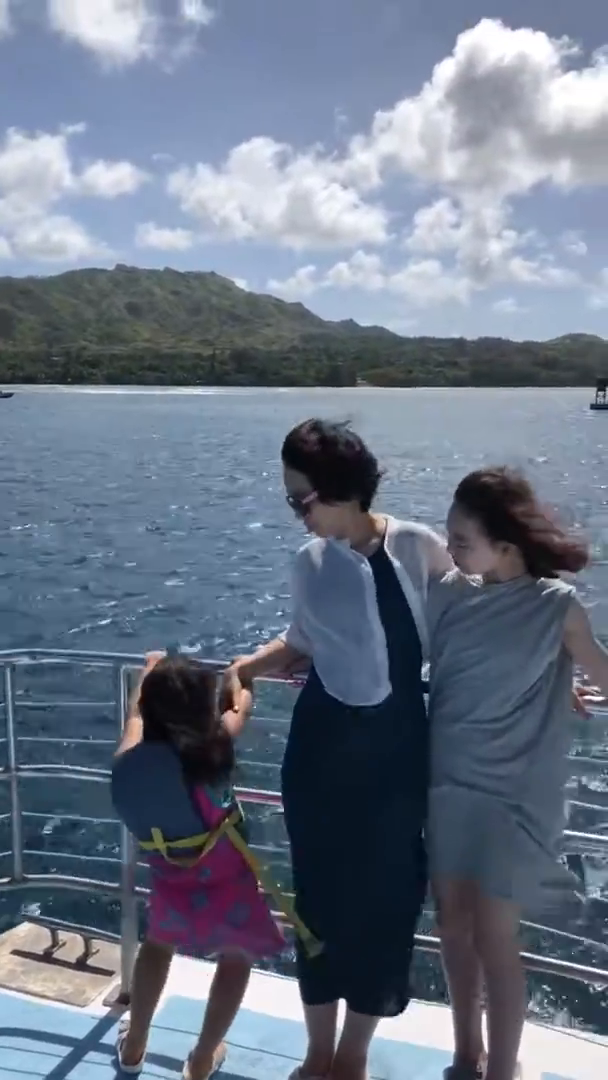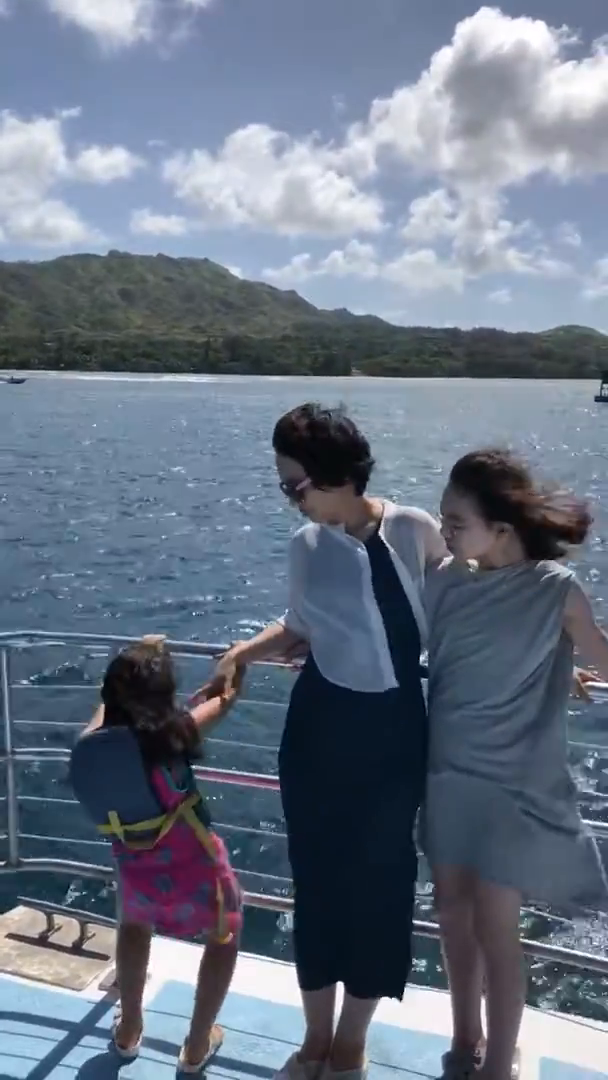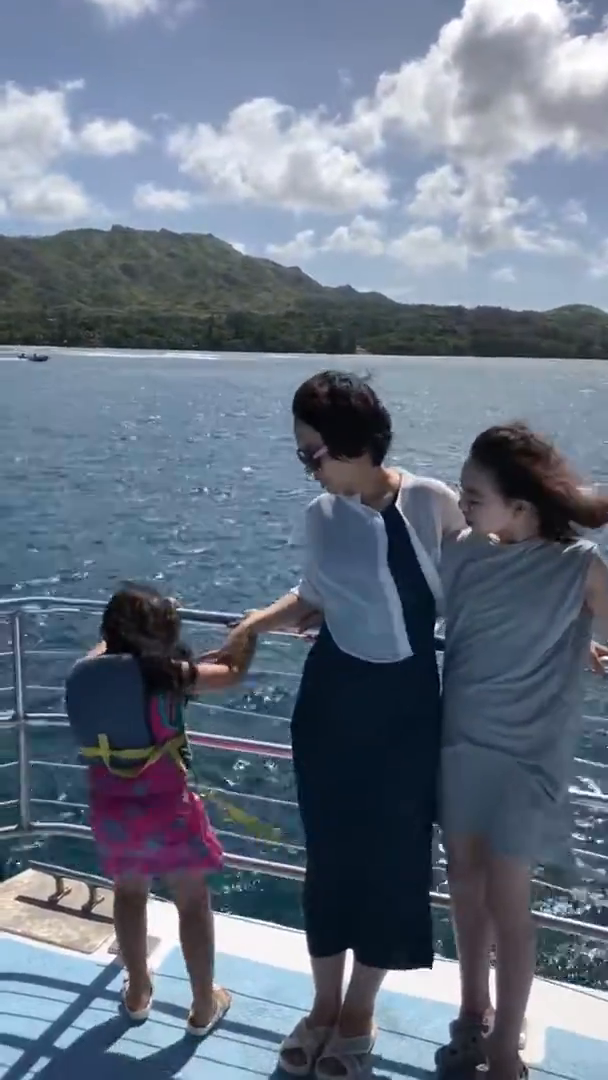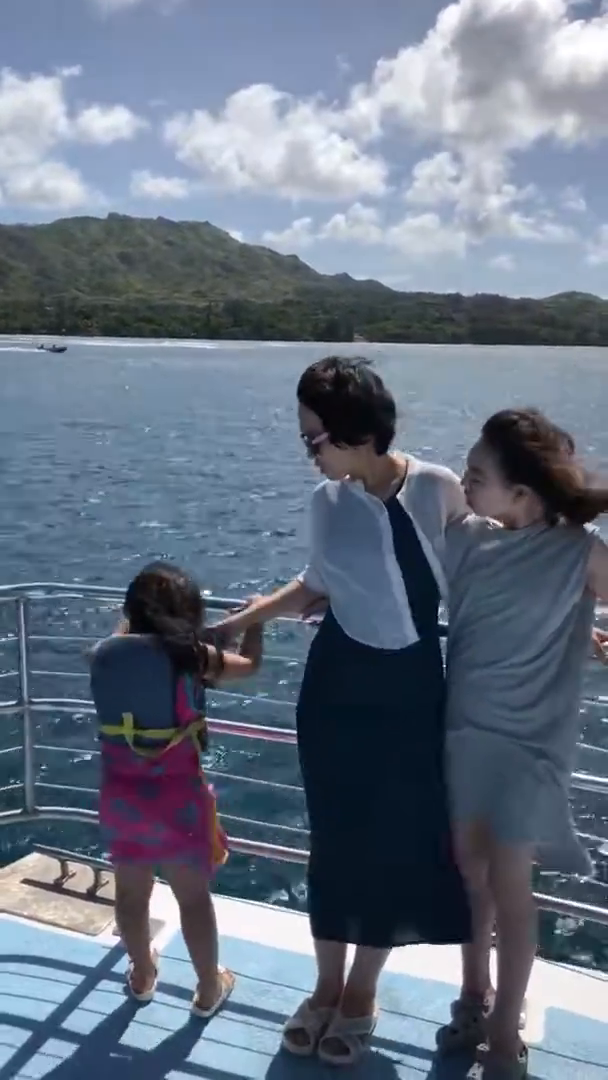
dt=0.4s
person 1, frame 1
left shoulder: (418, 546)
right shoulder: (310, 562)
right wrist: (245, 666)
left hip: (395, 748)
right hip: (320, 745)
left knee: (377, 900)
right knee: (317, 897)
person 1, frame 2
left shoulder: (414, 531)
right shoulder: (305, 546)
right wrist: (242, 651)
left hip: (392, 734)
right hip: (318, 729)
left knee: (376, 885)
right knee: (315, 883)
person 1, frame 3
left shoulder: (432, 501)
right shoulder: (321, 515)
right wrist: (256, 622)
left hip: (405, 705)
right hip: (330, 700)
left knee: (388, 857)
right knee: (328, 853)
left ankle: (359, 1010)
right ankle: (324, 1003)
person 1, frame 4
left shoulder: (439, 489)
right shoulder: (327, 500)
right wrist: (256, 611)
left hip: (409, 691)
right hip: (334, 686)
left knee: (392, 842)
right knee: (332, 838)
left ankle: (361, 992)
right ankle: (326, 985)
person 2, frame 1
left shoulder: (556, 606)
right shoulder: (446, 592)
left hip: (511, 795)
right hip: (447, 782)
left knee: (495, 943)
right knee: (454, 928)
person 2, frame 2
left shoulder: (556, 590)
right shoulder: (443, 577)
left hip: (511, 783)
right hip: (446, 769)
left knee: (495, 930)
right knee: (453, 914)
person 2, frame 3
right shoulder: (461, 550)
left hip: (525, 754)
right hip: (461, 740)
left knee: (507, 902)
right knee: (465, 884)
right ankle: (474, 1014)
person 2, frame 4
right shoulder: (466, 534)
left hip: (528, 740)
right hip: (463, 726)
left knee: (509, 886)
right knee: (469, 869)
right ankle: (475, 996)
person 3, frame 1
left shoulder: (127, 760)
right shoulder: (209, 749)
left elbow: (138, 711)
right elbow: (239, 707)
left wrist: (152, 669)
left hip: (171, 886)
right hip: (226, 885)
left knee: (156, 947)
right knee: (235, 958)
left ankle: (133, 1044)
person 3, frame 2
left shoulder: (87, 746)
right shoulder: (170, 734)
left elbow: (111, 705)
right elbow: (222, 700)
left wrist: (136, 660)
right wrist: (234, 666)
left hip: (137, 872)
right hip: (193, 866)
left knee: (135, 927)
right knee: (223, 938)
left ankle: (128, 1029)
right ankle: (198, 1044)
person 3, frame 3
left shoulder: (83, 673)
right shoulder: (166, 672)
right elbow: (232, 673)
left wrist: (148, 608)
left hip: (109, 809)
right hip: (166, 807)
left knee: (129, 892)
right knee: (192, 902)
left ankle: (138, 991)
right ankle: (204, 1006)
person 3, frame 4
left shoulder: (105, 653)
right shoulder: (189, 654)
right elbow: (249, 664)
right wrist: (254, 622)
left hip: (121, 794)
right hip: (178, 794)
left knee: (131, 889)
right knee: (193, 895)
left ankle: (141, 974)
right ankle: (209, 988)
